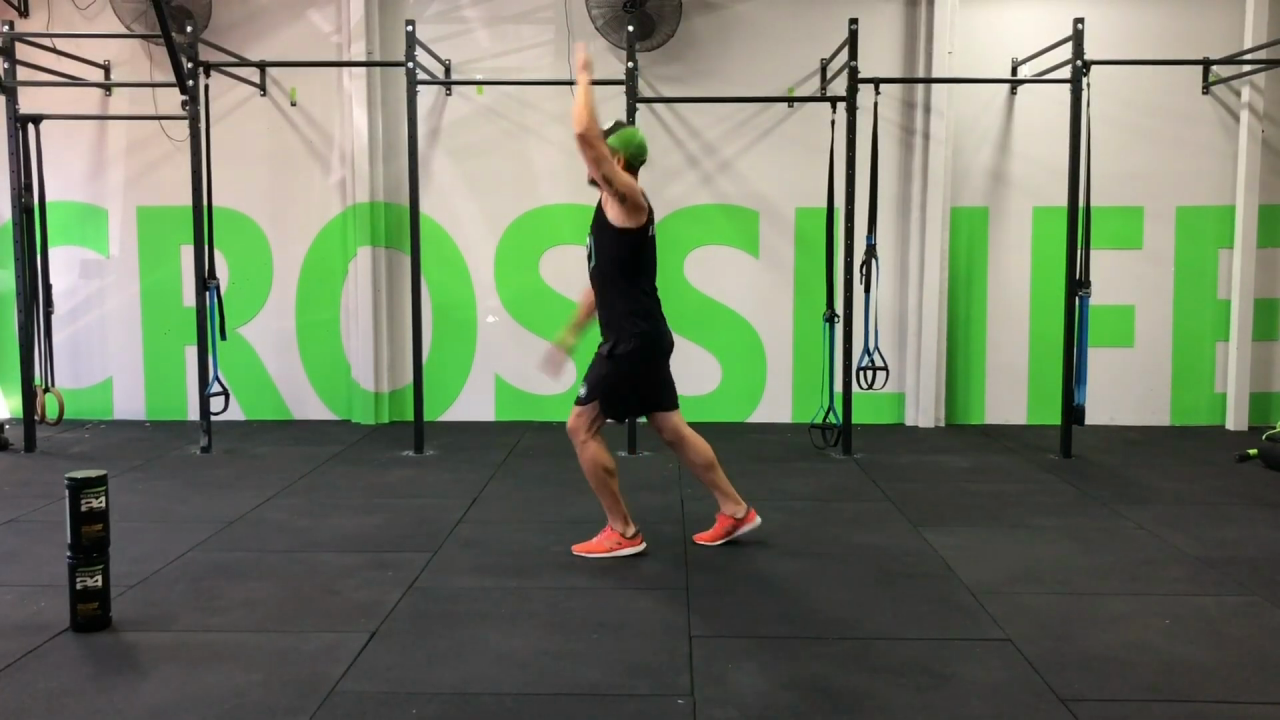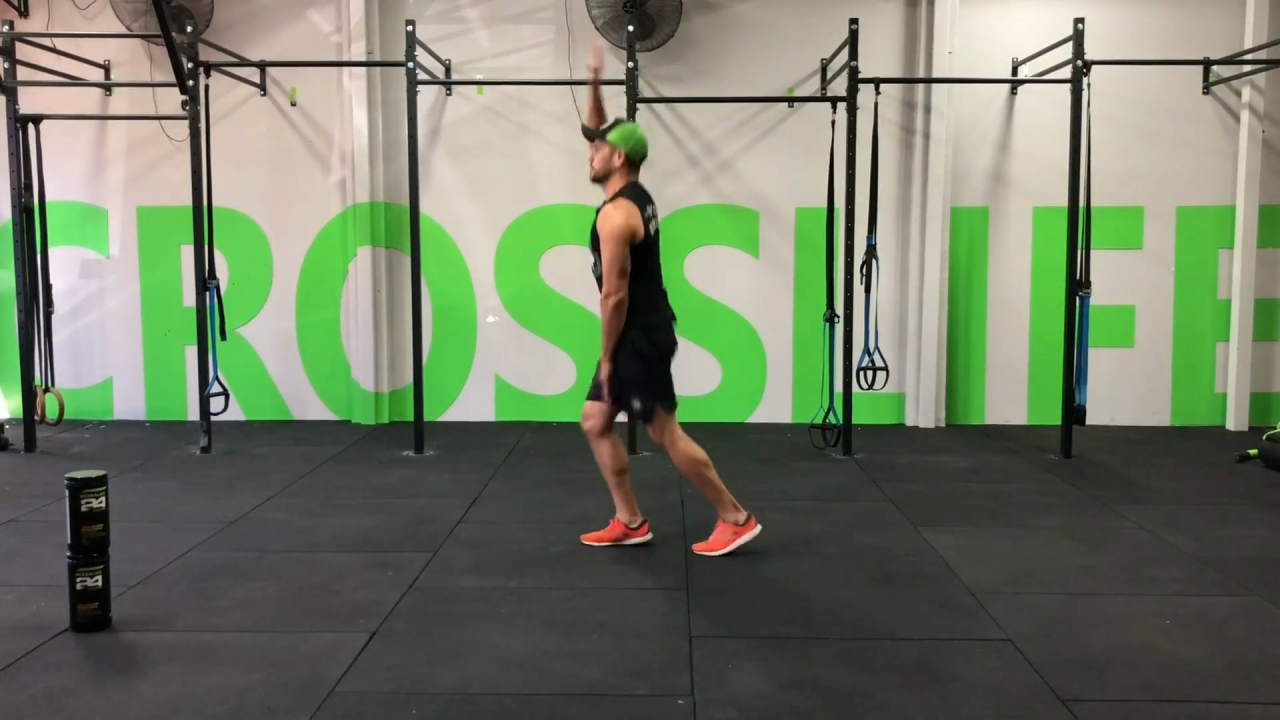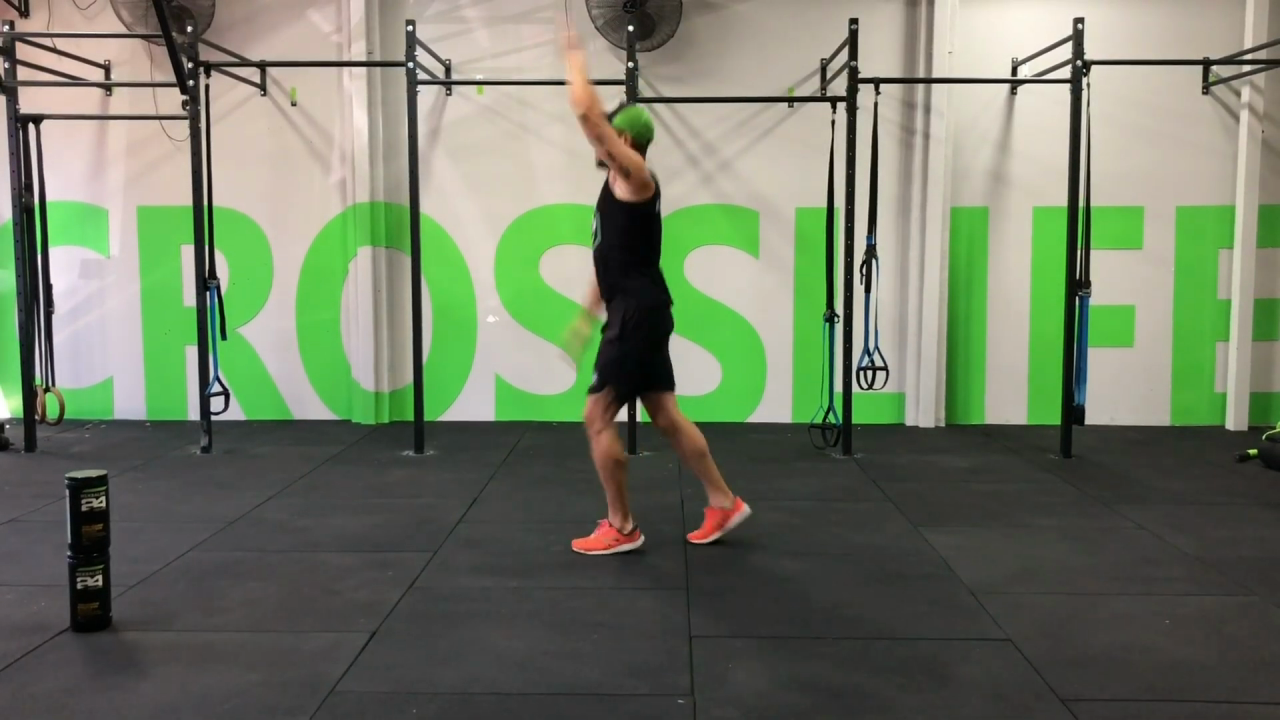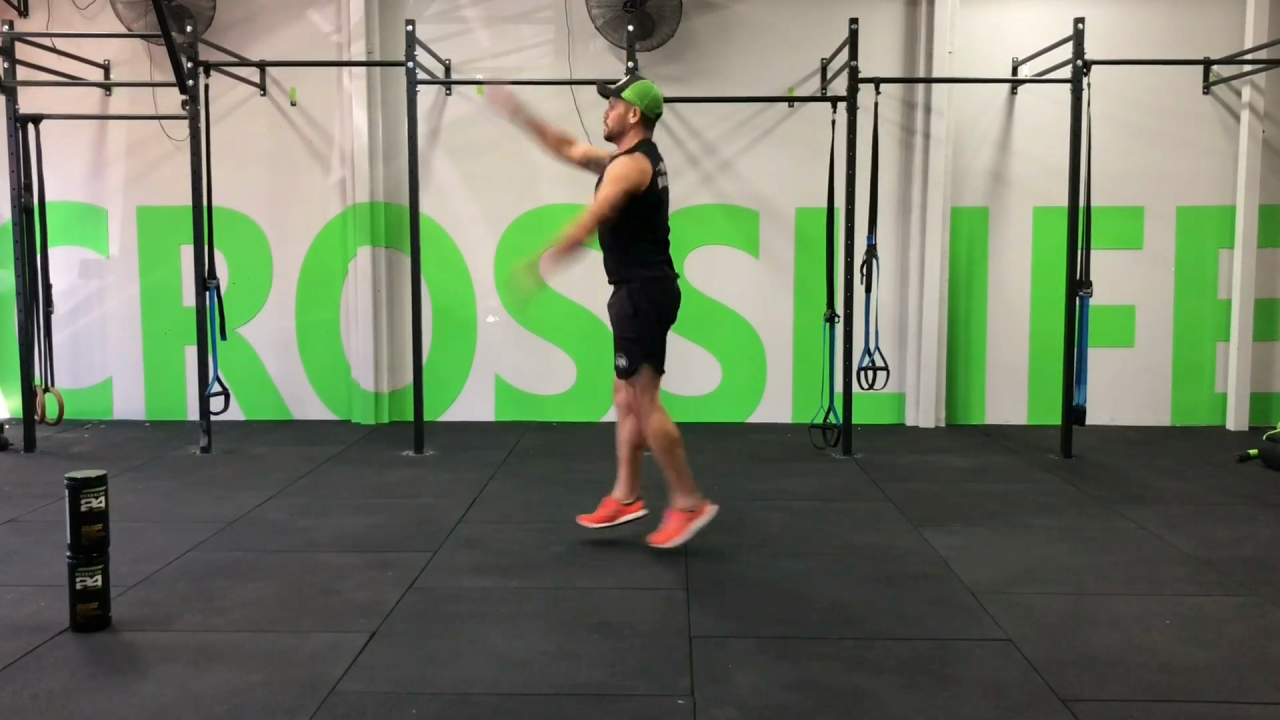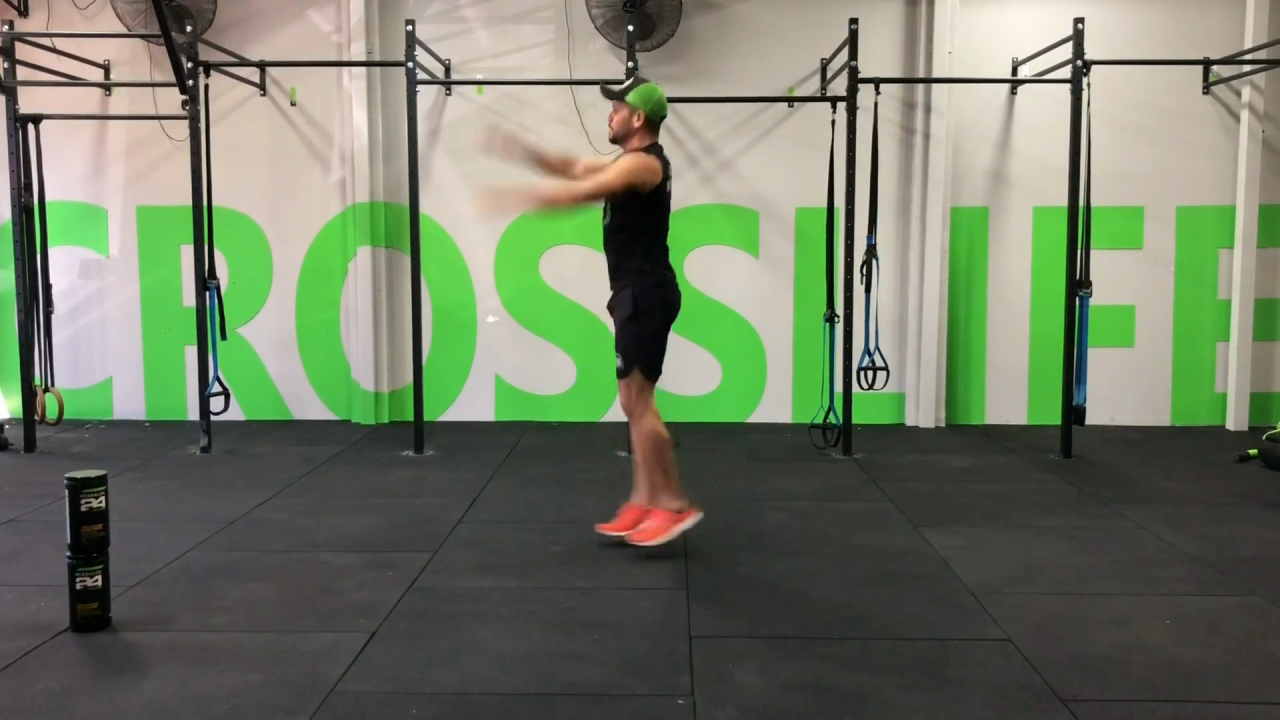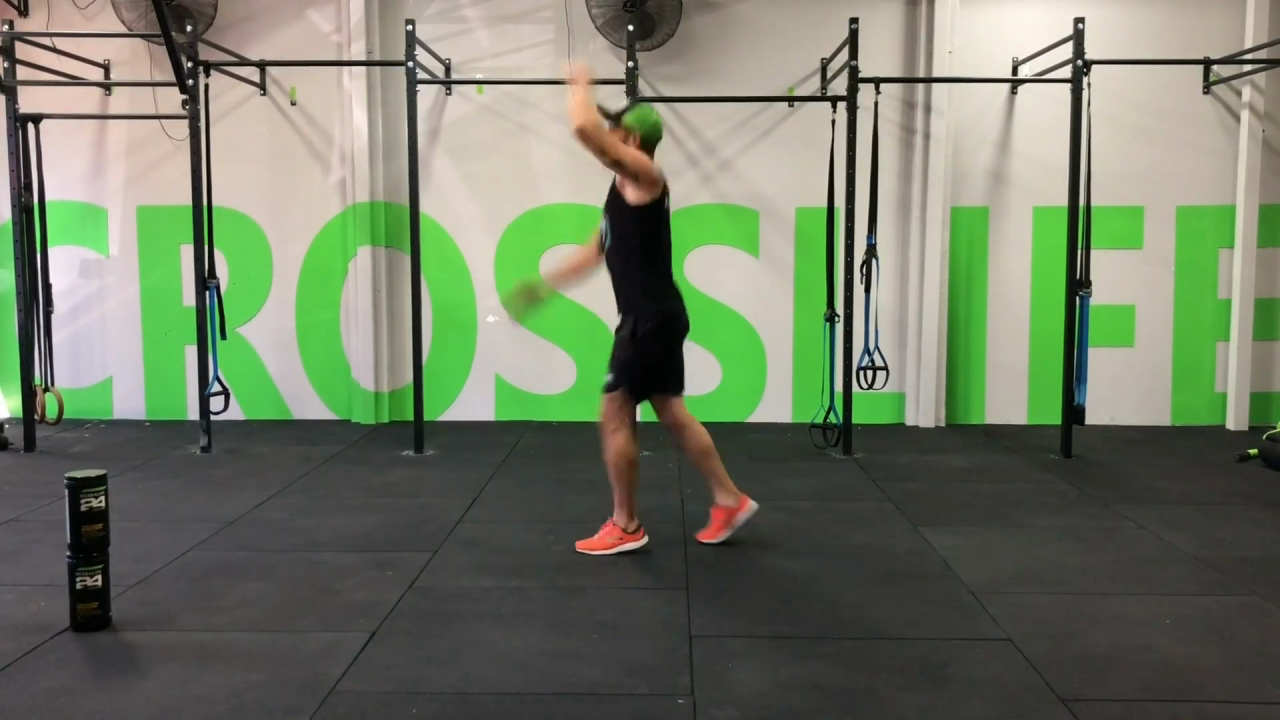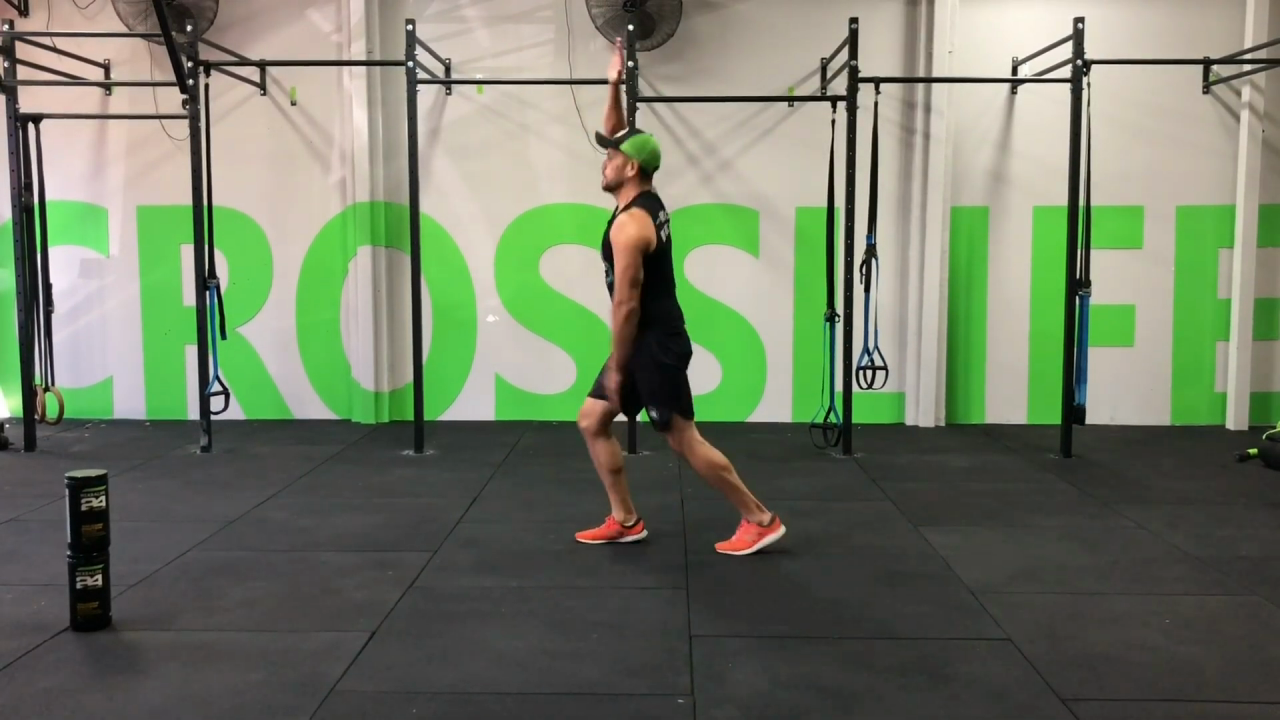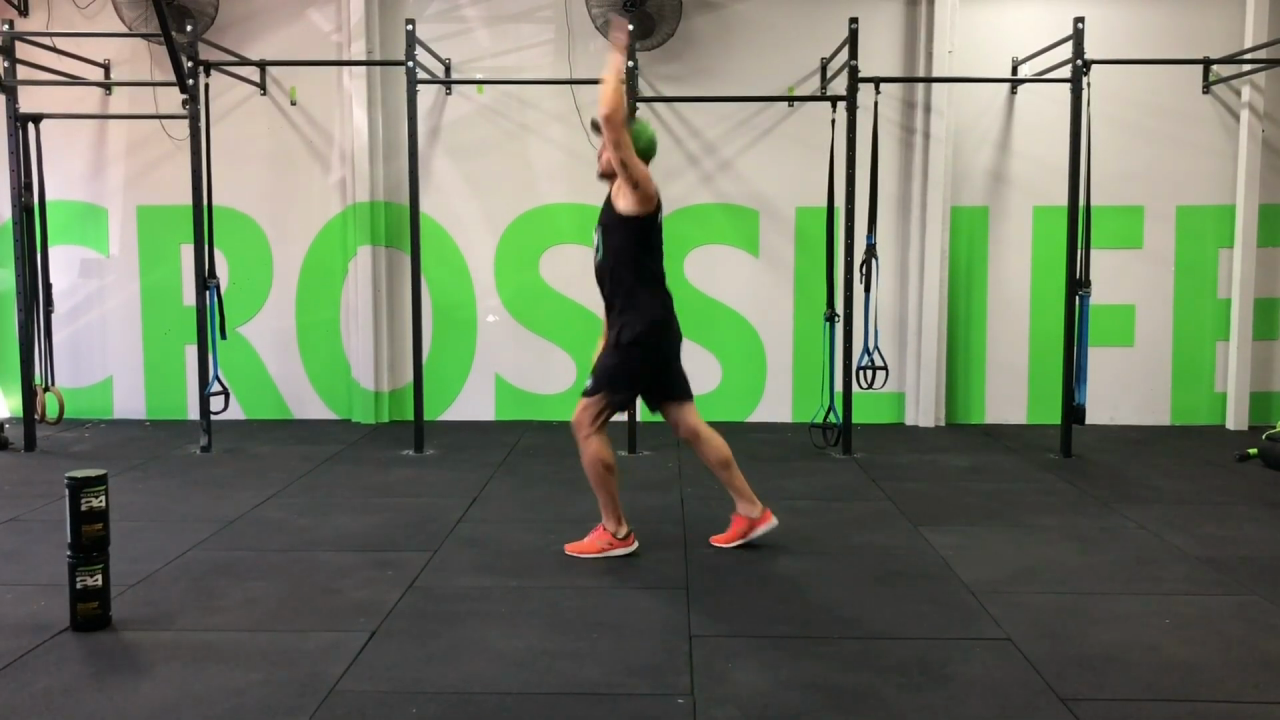
dt=0.4s
person 1, frame 1
left shoulder: (626, 201)
right shoulder: (614, 211)
left elbow: (585, 136)
right elbow: (600, 283)
left wrist: (583, 78)
right wrist: (568, 336)
left hip: (632, 342)
right hip: (632, 337)
left knee: (581, 429)
right knee: (672, 429)
left ankle: (622, 531)
right ankle: (735, 511)
person 1, frame 2
left shoulder: (616, 214)
right shoulder: (630, 192)
left elbow: (613, 292)
right elbow: (599, 134)
left wrist: (606, 357)
right wrist: (594, 82)
left hip: (642, 337)
right hip: (634, 334)
left knee: (665, 436)
right knee: (595, 424)
left ankle: (735, 519)
right ankle: (628, 521)
person 1, frame 3
left shoulder: (634, 175)
right shoulder: (619, 191)
left elbow: (588, 115)
right elbow: (607, 264)
left wrist: (574, 61)
right wrist: (583, 319)
left hip: (638, 319)
right hip: (634, 317)
left knee: (597, 418)
right knee: (666, 416)
left ankle: (621, 527)
right ankle: (725, 505)
person 1, frame 4
left shoulder: (630, 164)
right shoulder: (635, 157)
left elbow: (586, 225)
right elbow: (572, 145)
left wrist: (539, 264)
right wrist: (518, 112)
left hip: (646, 295)
right hip: (638, 292)
left knee: (642, 402)
right knee: (629, 398)
left ankle: (688, 502)
right ankle: (626, 496)
person 1, frame 5
left shoulder: (643, 163)
right shoulder: (629, 161)
left elbow: (576, 193)
right elbow: (569, 166)
left wrist: (516, 198)
right wrist: (516, 148)
left hip: (646, 297)
right hip: (636, 296)
left knee: (636, 403)
right knee: (635, 402)
left ankle: (669, 504)
right ankle: (644, 500)
person 1, frame 6
left shoulder: (641, 176)
right shoulder: (626, 189)
left elbow: (583, 129)
right elbow: (595, 251)
left wrist: (579, 84)
right wrist: (542, 286)
left hip: (651, 321)
right hip: (648, 316)
left knee: (614, 420)
right knee: (674, 418)
left ankle: (624, 525)
right ankle: (728, 503)
person 1, frame 7
left shoulder: (629, 224)
right shoulder: (642, 205)
left elbow: (625, 304)
right elbow: (616, 138)
left wrist: (616, 368)
right wrist: (614, 84)
left hip: (656, 347)
right hip: (642, 346)
left knee: (684, 443)
right knee: (592, 422)
left ankle: (758, 520)
right ankle: (624, 518)
person 1, frame 8
left shoulder: (636, 191)
right shoulder: (622, 204)
left elbow: (611, 116)
left wrist: (616, 60)
right wrist: (608, 341)
left hip: (641, 331)
right hip: (646, 328)
left knee: (586, 422)
right knee: (689, 426)
left ankle: (614, 531)
right ankle: (752, 513)
